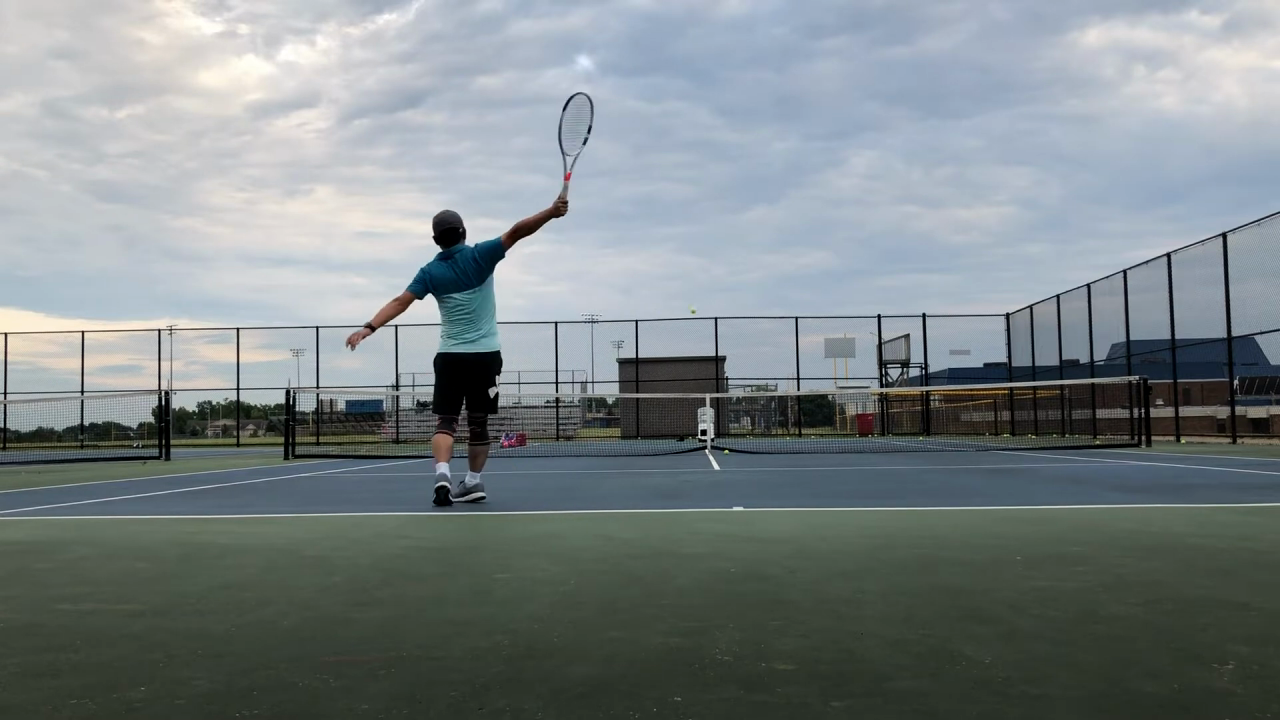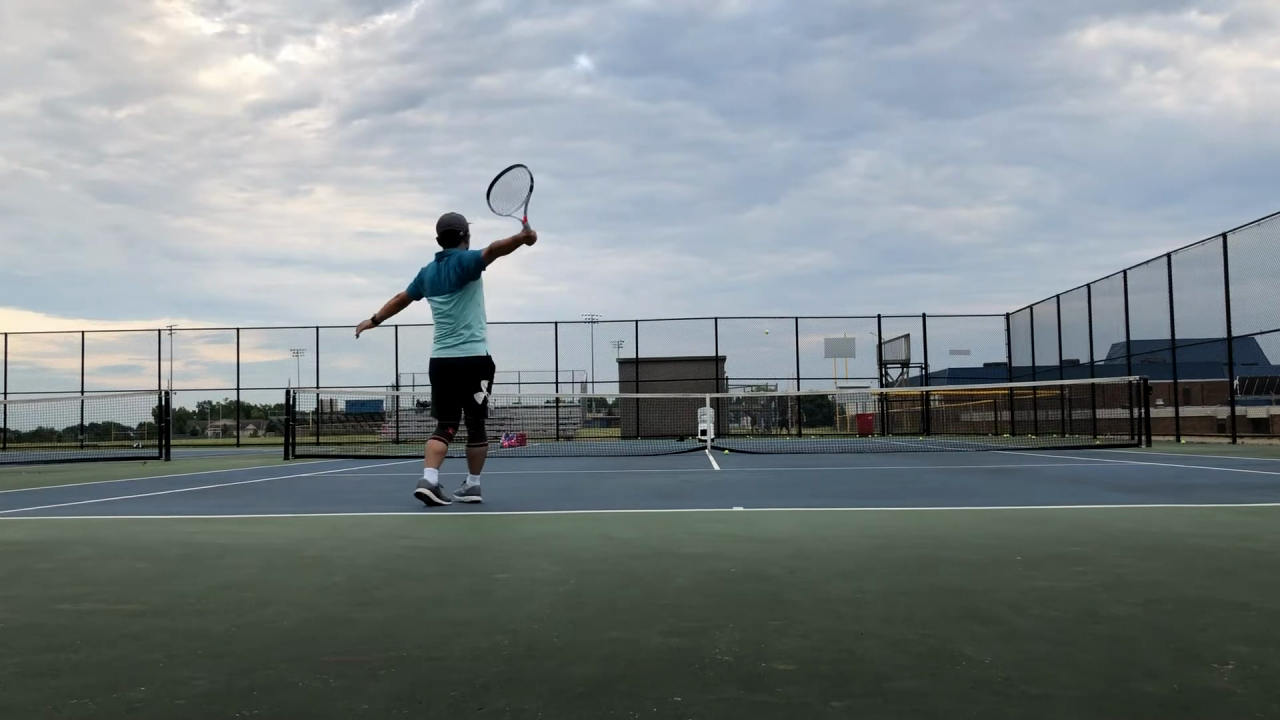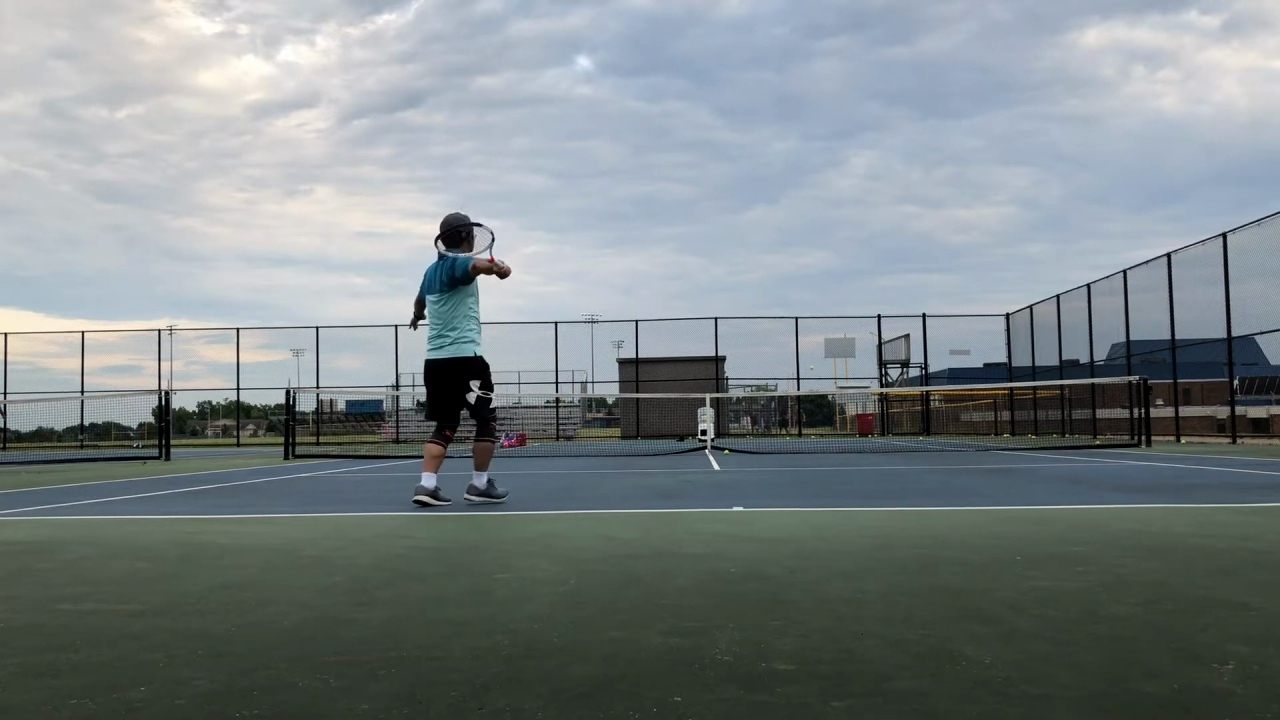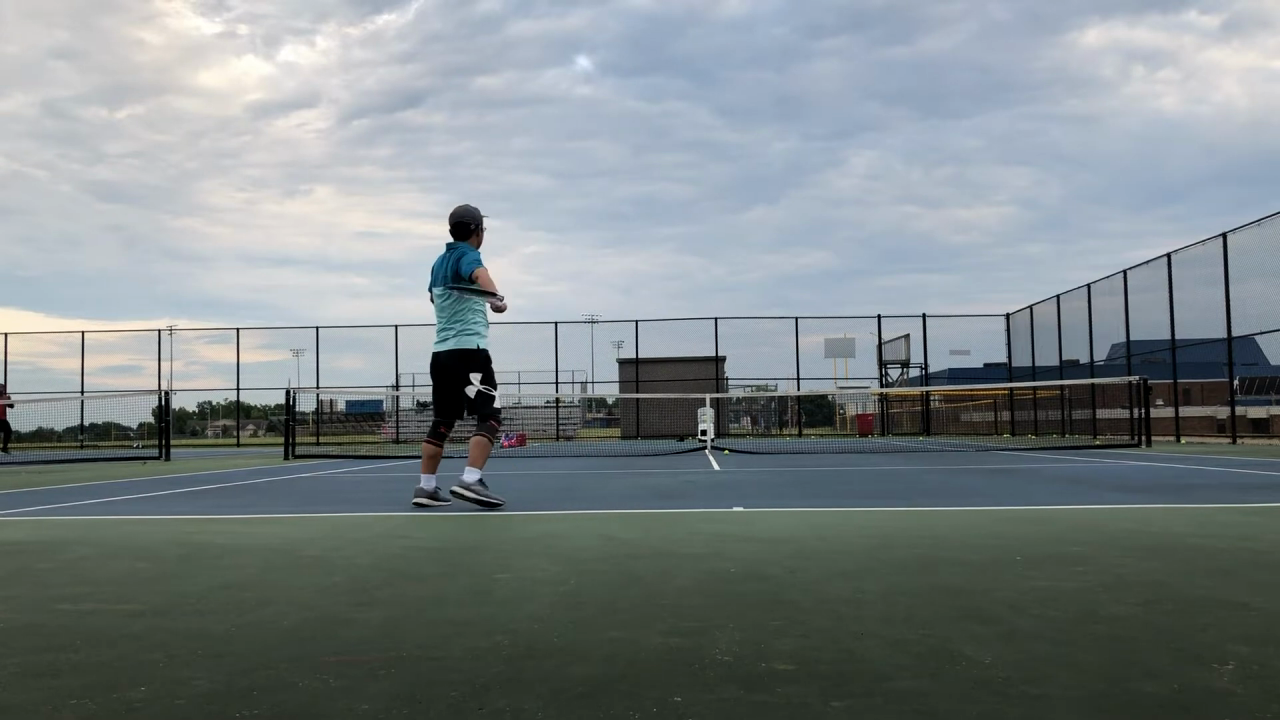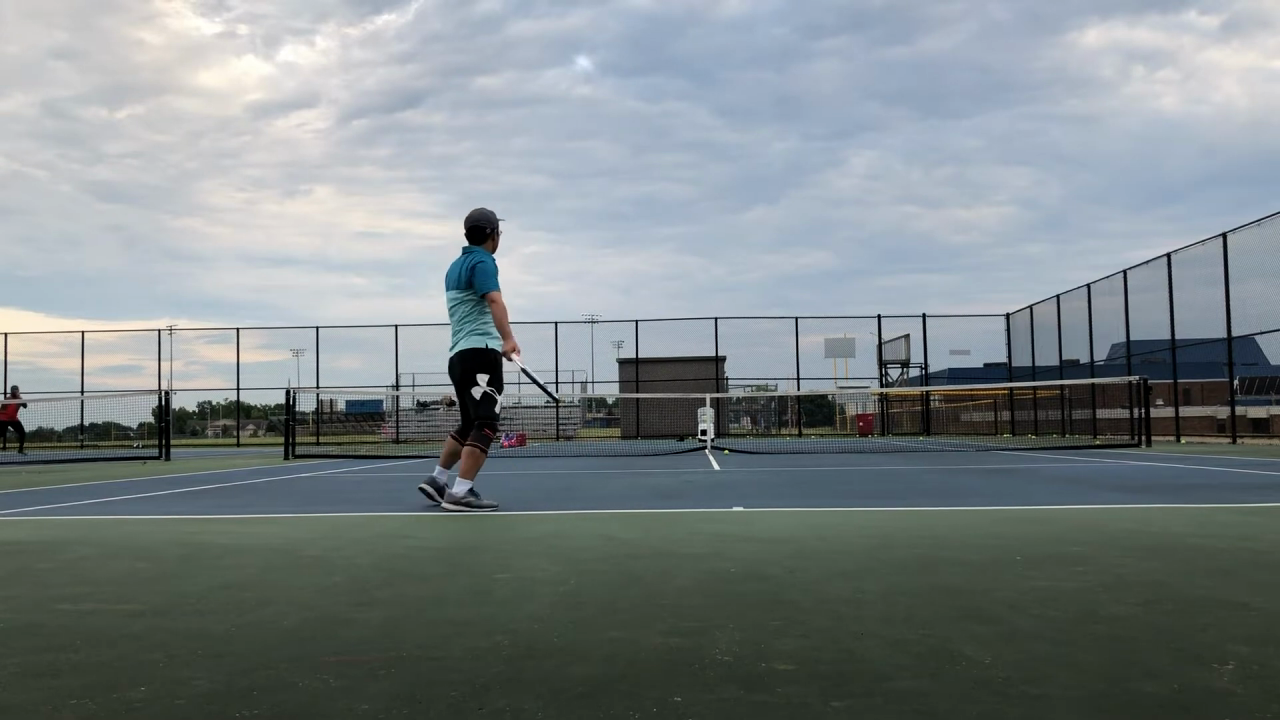
dt=0.2s
person 1, frame 1
left shoulder: (431, 272)
right shoulder: (481, 254)
left elbow: (400, 303)
right elbow: (516, 231)
left wrist: (368, 328)
right wrist: (551, 212)
left hip: (451, 356)
right hip: (486, 354)
left knee: (446, 420)
right knee: (479, 422)
left ankle: (443, 474)
right ankle: (472, 483)
person 1, frame 2
left shoulder: (427, 272)
right shoulder: (464, 261)
left elbow: (400, 300)
right elbow: (491, 250)
left wrist: (373, 320)
right wrist: (522, 237)
left hip: (441, 360)
right hip: (473, 358)
left knee: (446, 425)
right knee: (475, 425)
left ankle: (429, 481)
right ankle: (472, 485)
person 1, frame 3
left shoulder: (432, 271)
right shoulder: (459, 263)
left elbow: (419, 301)
right elbow: (477, 265)
left wrist: (416, 318)
right wrist: (497, 267)
left hip: (435, 360)
right hip: (464, 358)
left knee: (444, 426)
right knee: (486, 421)
left ankle: (426, 485)
right ankle: (481, 483)
person 1, frame 4
left shoulder: (439, 262)
right shoulder: (467, 256)
right elbow: (481, 276)
right wrist: (494, 297)
left hip: (441, 354)
right hip: (468, 351)
left knee: (442, 423)
right knee: (488, 418)
left ankle: (426, 488)
right ankle: (471, 482)
person 1, frame 5
left shoulder: (457, 265)
right shoulder: (482, 262)
right elbow: (494, 301)
right wrist: (508, 337)
left hip: (461, 355)
right hip: (481, 353)
left knee: (469, 423)
right knee: (486, 424)
left ankle: (437, 480)
right ankle: (459, 492)
